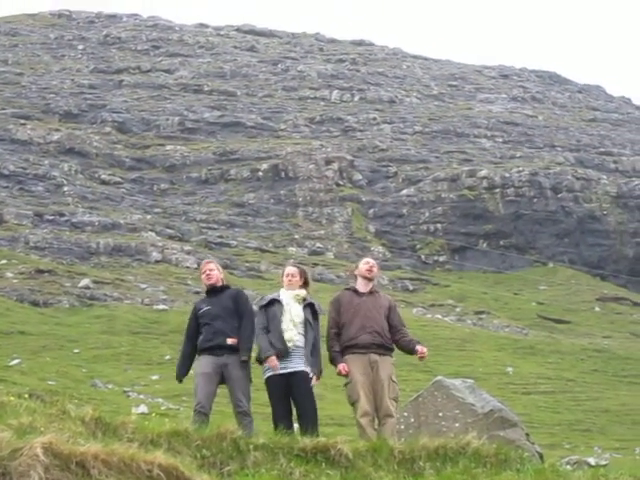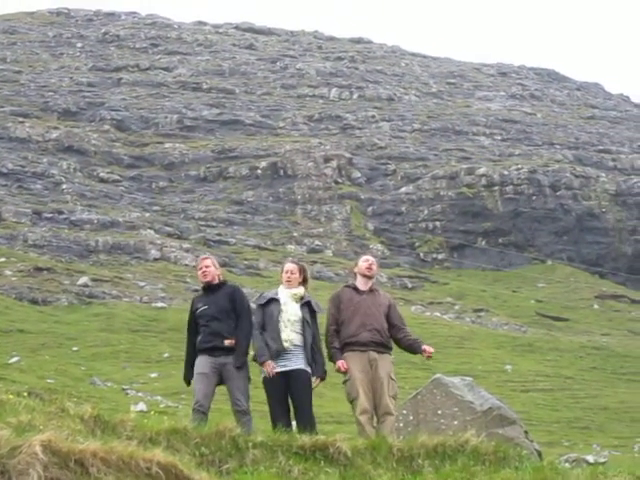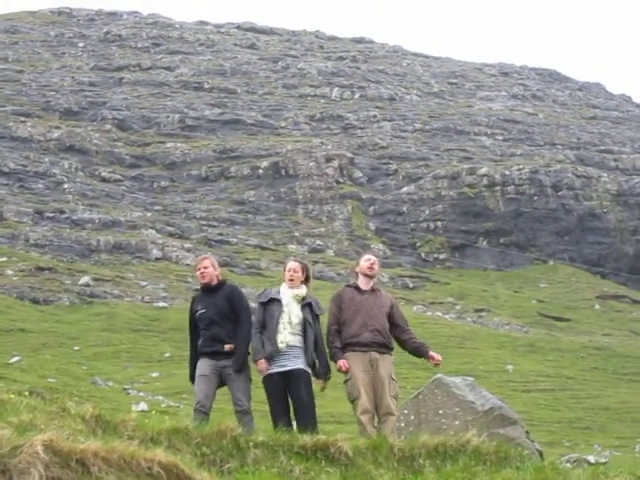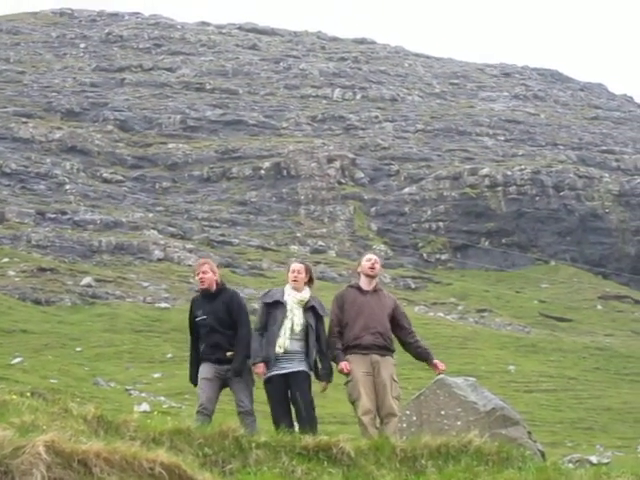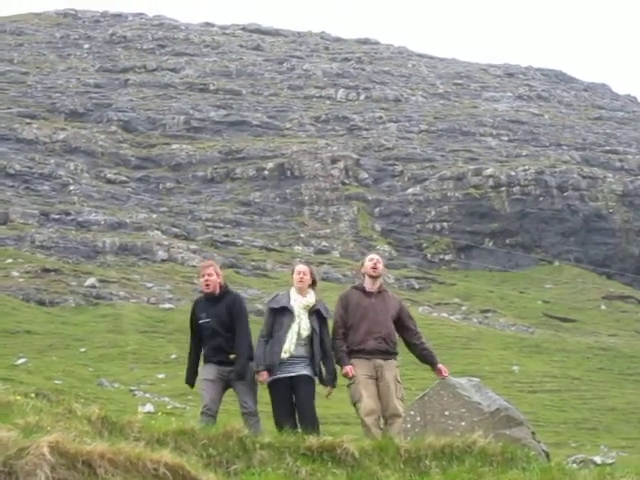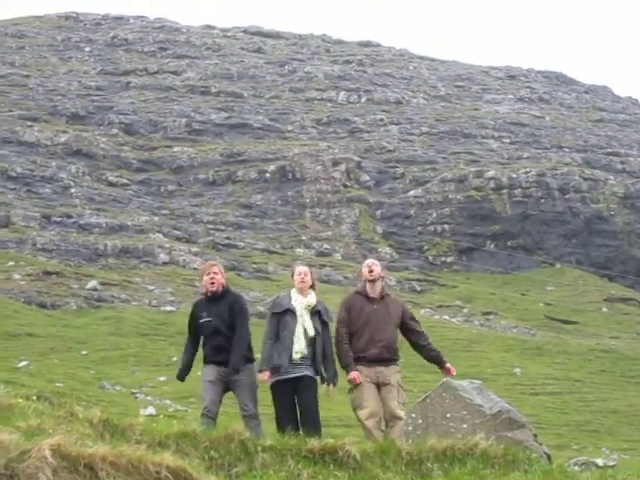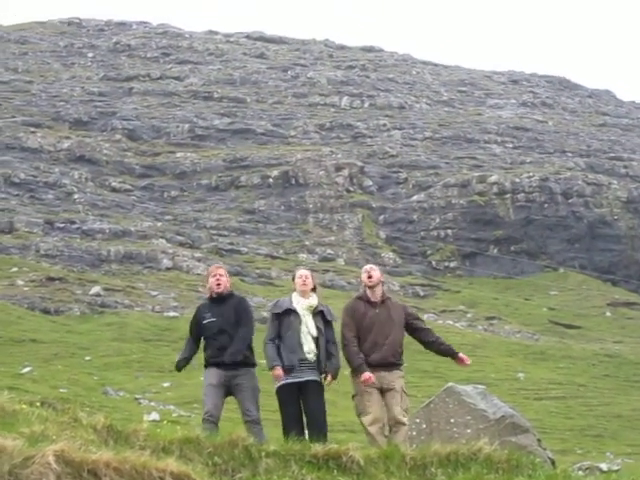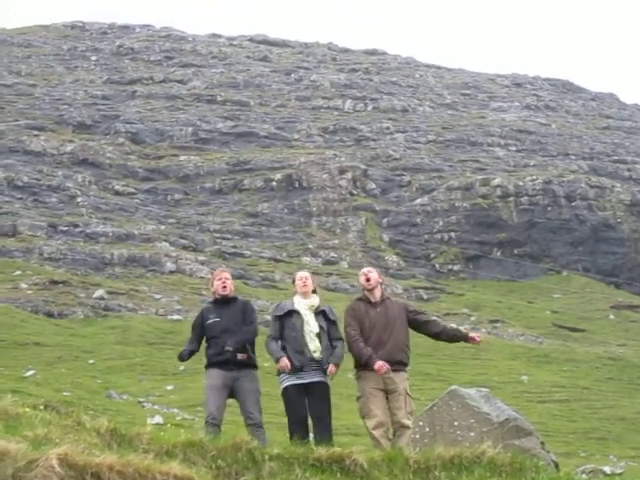
dt=0.1s
person 1, frame 1
left shoulder: (386, 301)
right shoulder: (341, 299)
left elbow: (398, 331)
right elbow: (332, 333)
left wrist: (414, 346)
right wrist: (337, 359)
left hip: (383, 358)
right hip: (355, 358)
left knee: (387, 409)
right knee: (363, 410)
person 1, frame 2
left shoulder: (385, 299)
right shoulder: (340, 296)
left elbow: (398, 330)
right elbow: (331, 330)
left wrist: (419, 347)
right wrist: (336, 356)
left hip: (382, 356)
right hip: (354, 356)
left knee: (386, 407)
right knee: (362, 408)
person 1, frame 3
left shoulder: (387, 299)
right shoulder: (342, 295)
left elbow: (402, 331)
right elbow: (333, 329)
left wrist: (425, 351)
right wrist: (338, 356)
left hip: (383, 357)
right hip: (355, 356)
left knee: (388, 408)
right knee: (363, 408)
person 1, frame 4
left shoulder: (389, 300)
right shoulder: (344, 296)
left elbow: (406, 332)
right elbow: (334, 331)
left wrist: (428, 358)
right wrist: (339, 358)
left hip: (384, 359)
right hip: (356, 358)
left knee: (390, 409)
right knee: (365, 410)
person 1, frame 5
left shoulder: (394, 301)
right shoulder: (348, 297)
left elbow: (411, 333)
right elbow: (338, 333)
left wrist: (433, 361)
right wrist: (344, 361)
left hip: (387, 362)
right hip: (360, 361)
left knee: (394, 410)
right knee: (368, 411)
person 1, frame 6
left shoulder: (396, 304)
right shoulder: (350, 302)
left elbow: (417, 335)
right elbow: (342, 338)
left wrist: (440, 361)
right wrist: (350, 368)
left hip: (389, 367)
right hip: (361, 368)
left knee: (395, 414)
right knee: (369, 414)
person 1, frame 7
left shoulder: (399, 308)
right shoulder: (353, 307)
left elbow: (425, 333)
right elbow: (348, 342)
left wrist: (453, 354)
right wrist: (361, 369)
left hip: (393, 373)
right hip: (367, 373)
left knee: (399, 419)
right knee: (373, 421)
person 1, frame 8
left shoulder: (401, 308)
right shoulder: (354, 309)
left elbow: (431, 325)
right elbow: (353, 341)
left wrist: (463, 336)
right wrist: (372, 361)
left hip: (398, 373)
right hip: (369, 374)
left knee: (403, 421)
right knee: (377, 423)
person 2, frame 1
left shoulder: (236, 295)
right shoulder: (200, 305)
left elbow: (248, 320)
right elbow: (191, 336)
left wrist: (246, 350)
right wrist: (182, 366)
left hip: (235, 356)
right hip: (207, 357)
left knee: (242, 407)
right knee: (201, 406)
person 2, frame 2
left shoulder: (233, 291)
right shoulder: (197, 300)
left elbow: (246, 322)
right elbow: (192, 335)
left wrist: (241, 352)
right wrist: (187, 368)
left hip: (233, 356)
right hip: (206, 357)
left knee: (241, 406)
right knee: (199, 405)
person 2, frame 3
left shoulder: (232, 292)
right shoulder: (197, 300)
left elbow: (245, 324)
right elbow: (194, 336)
left wrist: (240, 356)
right wrist: (193, 369)
left hip: (234, 359)
right hip: (207, 360)
left knee: (242, 406)
right knee: (201, 406)
person 2, frame 4
left shoulder: (231, 297)
right shoulder: (196, 303)
left elbow: (243, 330)
right elbow: (195, 339)
left wrist: (239, 362)
right wrist: (194, 371)
left hip: (237, 363)
right hip: (209, 364)
left knee: (245, 408)
right knee: (204, 408)
person 2, frame 5
left shoulder: (234, 299)
right shoulder: (198, 305)
left elbow: (243, 333)
right elbow: (195, 341)
left wrist: (241, 364)
right wrist: (191, 372)
left hip: (239, 365)
right hip: (212, 365)
left knee: (249, 409)
right knee: (207, 409)
person 2, frame 6
left shoulder: (235, 300)
right shoulder: (199, 306)
left elbow: (242, 332)
right elbow: (193, 338)
left wrist: (236, 362)
right wrist: (185, 365)
left hip: (241, 365)
right hip: (213, 366)
left knee: (250, 411)
right knee: (208, 411)
person 2, frame 7
left shoulder: (239, 302)
right shoulder: (202, 310)
left elbow: (246, 331)
right elbow: (193, 339)
left wrist: (233, 353)
right wrist: (184, 358)
left hip: (242, 369)
right hip: (214, 369)
left knee: (252, 416)
right knee: (209, 415)
person 2, frame 8
left shoulder: (244, 306)
right shoulder: (206, 312)
left elbow: (252, 329)
right elbow: (195, 338)
left wrist: (234, 343)
right wrist: (187, 351)
left hip: (245, 369)
right hip: (217, 369)
left knee: (254, 418)
right knee: (213, 418)
person 3, frame 1
left shoulder: (309, 305)
right shoulder: (269, 302)
left elbow: (314, 338)
right elbow: (260, 329)
left wrist: (316, 369)
right wrist: (268, 354)
left hip: (300, 361)
right hip: (275, 363)
left knee: (307, 410)
right knee: (280, 414)
person 3, frame 2
left shoulder: (307, 303)
right shoulder: (267, 299)
left elbow: (314, 337)
right elbow: (257, 330)
left wrist: (319, 370)
right wrist: (263, 357)
left hip: (299, 360)
right hip: (274, 361)
left knee: (304, 408)
right knee: (278, 413)
person 3, frame 3
left shoulder: (310, 303)
right shoulder: (268, 297)
left elbow: (317, 337)
right elbow: (256, 328)
left wrist: (323, 371)
right wrist: (259, 356)
left hip: (298, 360)
right hip: (273, 361)
left knee: (305, 407)
right knee: (279, 412)
person 3, frame 4
left shoulder: (313, 305)
right shoulder: (272, 298)
left elbow: (321, 340)
right elbow: (259, 331)
left wrist: (325, 373)
right wrist: (258, 359)
left hip: (300, 363)
right hip: (274, 364)
left knee: (305, 408)
right knee: (280, 415)
person 3, frame 5
left shoulder: (318, 308)
right shoulder: (278, 302)
left elbow: (325, 344)
right elbow: (264, 336)
left wrist: (330, 378)
right wrist: (261, 367)
left hip: (304, 367)
right hip: (278, 368)
left knee: (307, 412)
right knee: (283, 417)
person 3, frame 6
left shoulder: (319, 309)
right shoulder: (280, 303)
left elbow: (326, 343)
right elbow: (269, 338)
left wrist: (331, 376)
right wrist: (265, 367)
left hip: (307, 370)
right hip: (281, 370)
left knee: (310, 413)
right knee: (285, 418)
person 3, frame 7
left shoulder: (322, 311)
right shoulder: (281, 307)
left elbow: (331, 342)
right elbow: (270, 339)
left wrist: (332, 369)
right wrist: (274, 364)
left hip: (312, 374)
right hip: (287, 373)
left knee: (317, 418)
right knee: (291, 423)
person 3, frame 8
left shoulder: (325, 311)
right shoulder: (284, 309)
left elbow: (337, 339)
right elbow: (271, 339)
left wrist: (335, 360)
right wrist: (280, 356)
left hip: (318, 374)
right hip: (292, 374)
left knee: (322, 420)
right knee: (297, 423)
